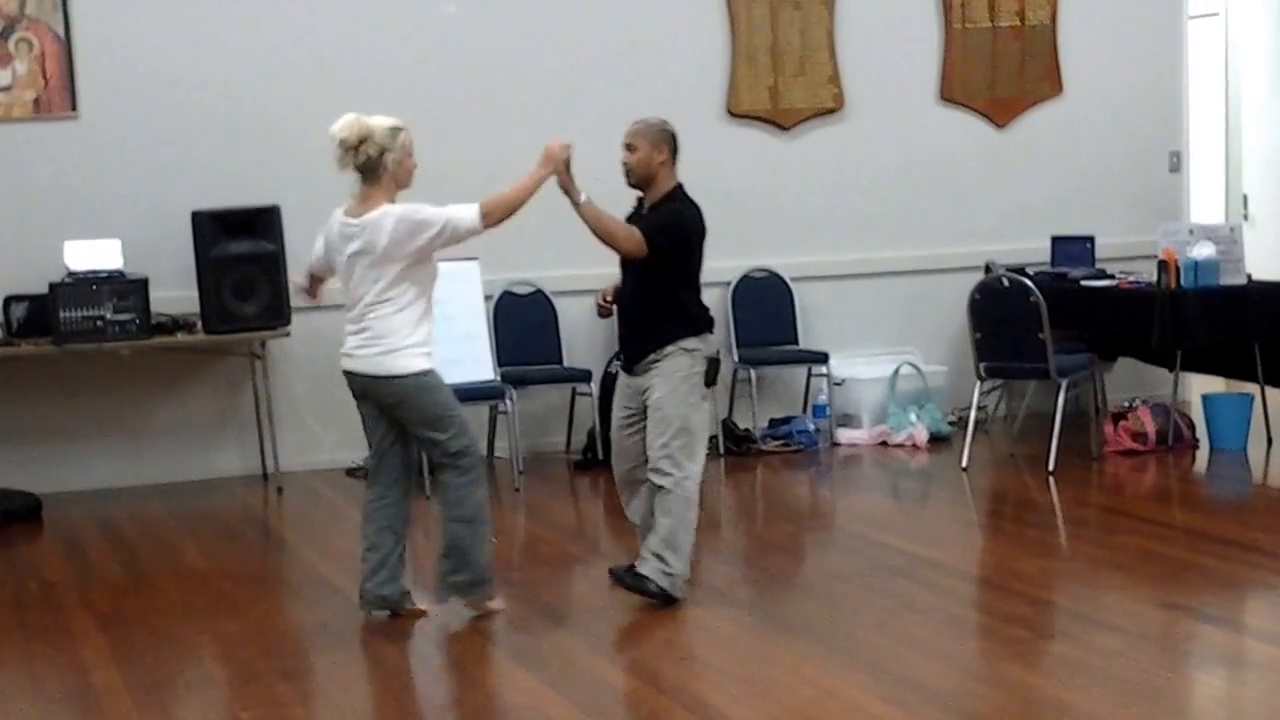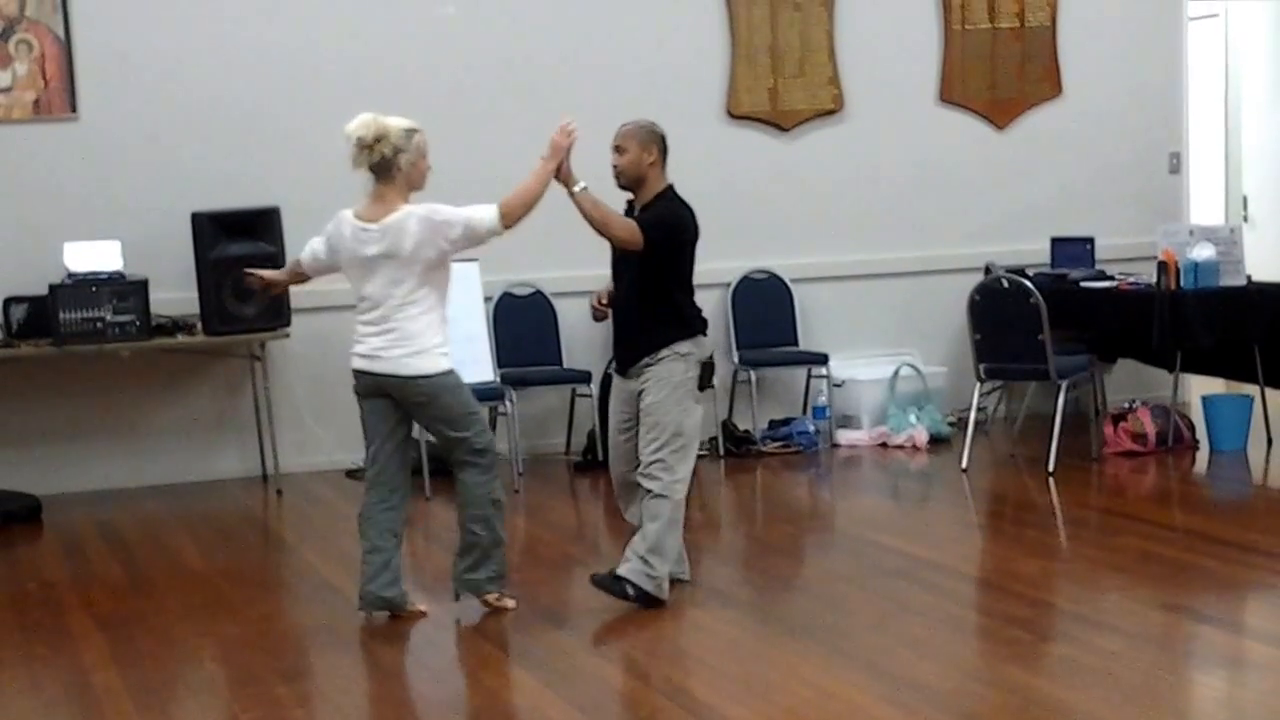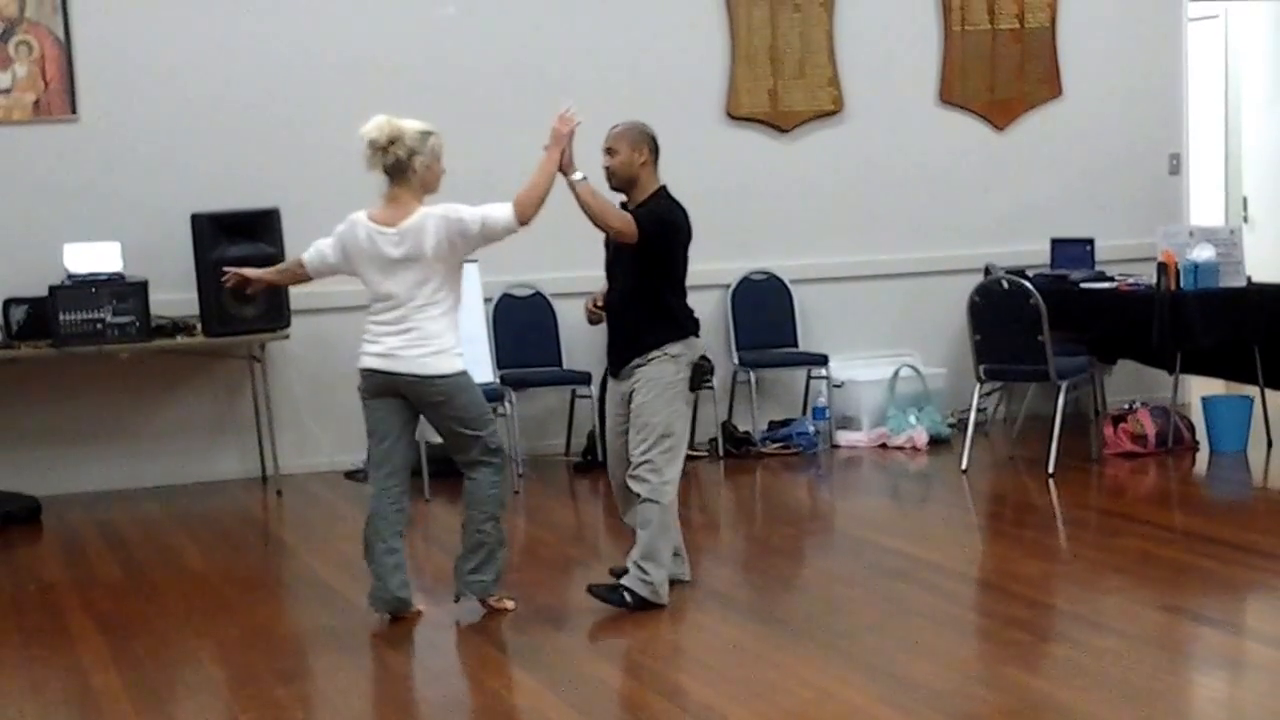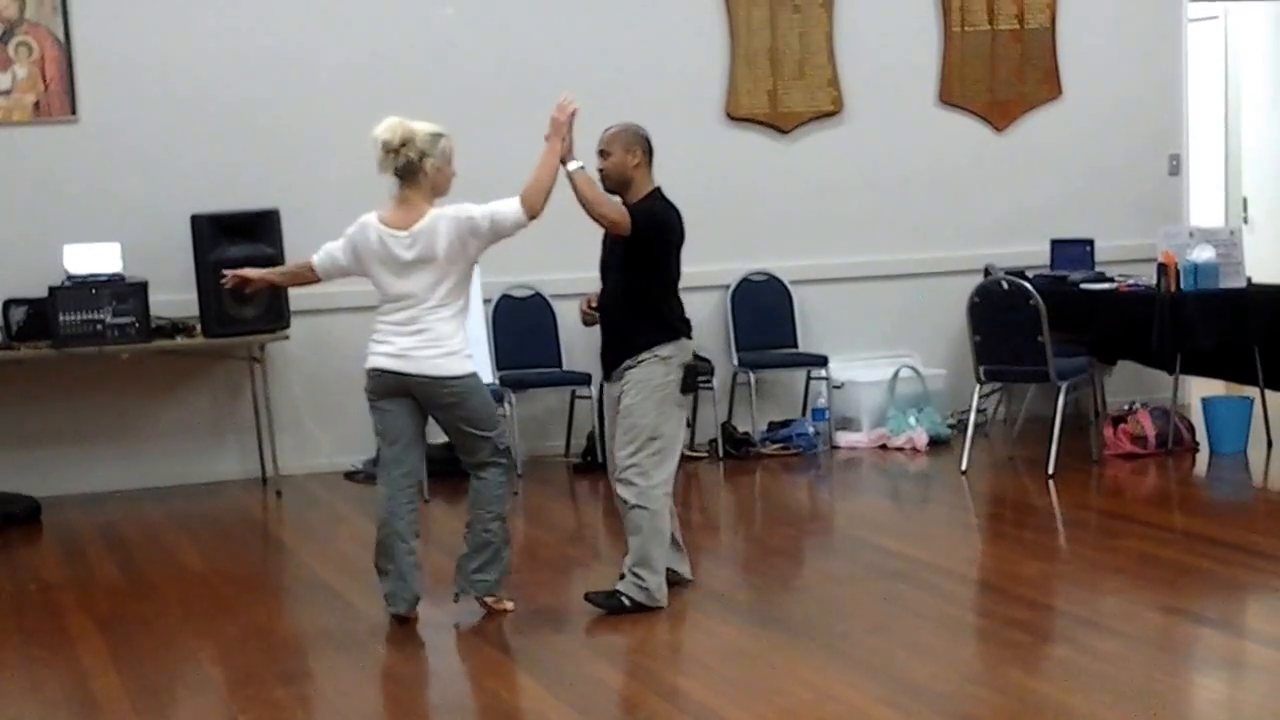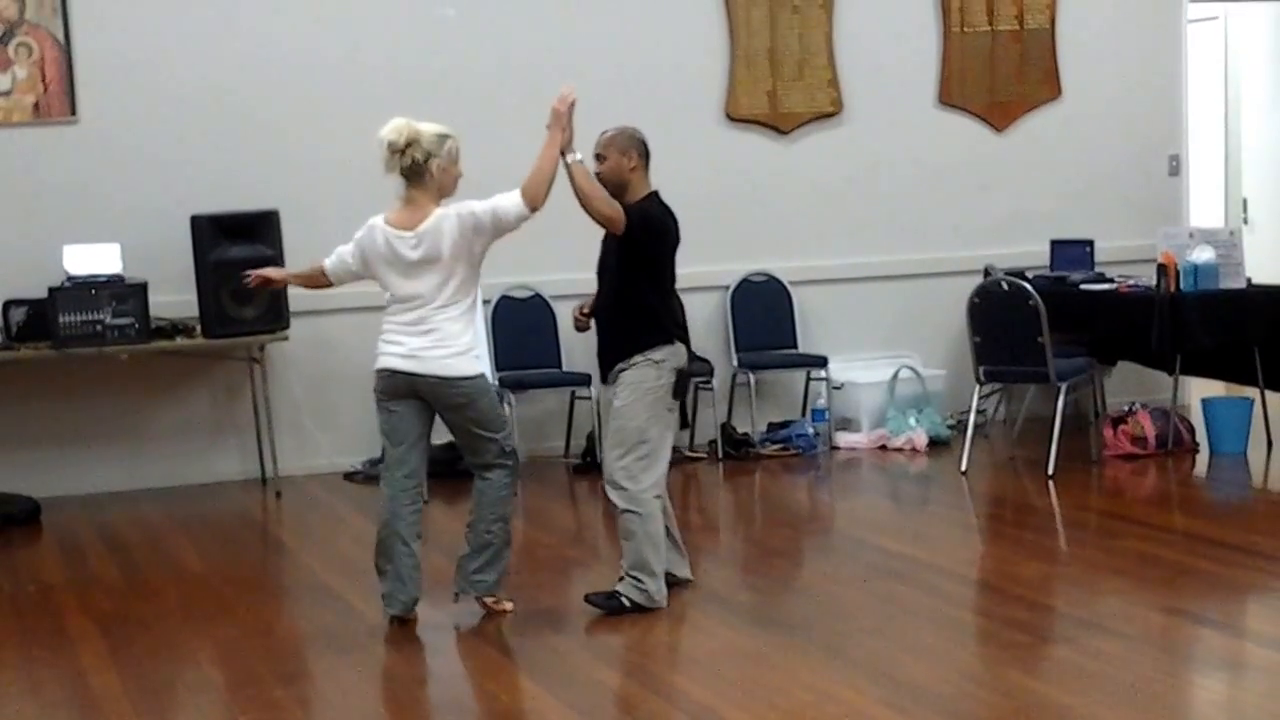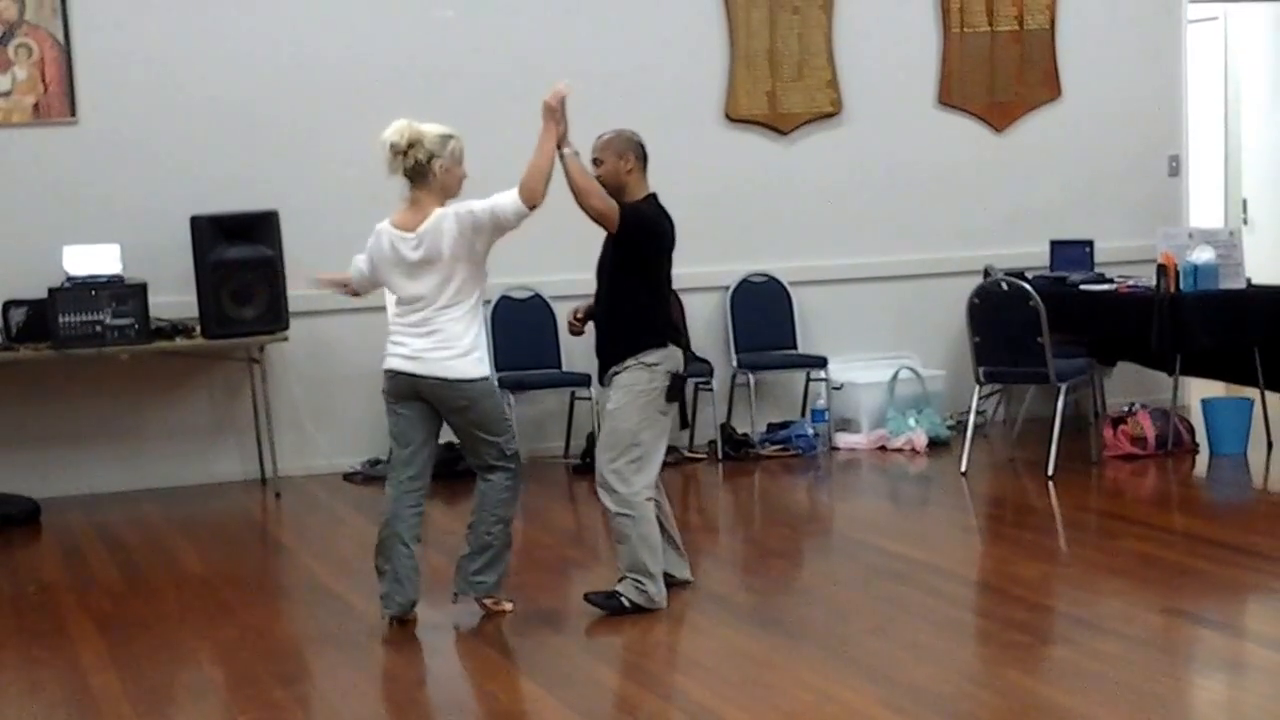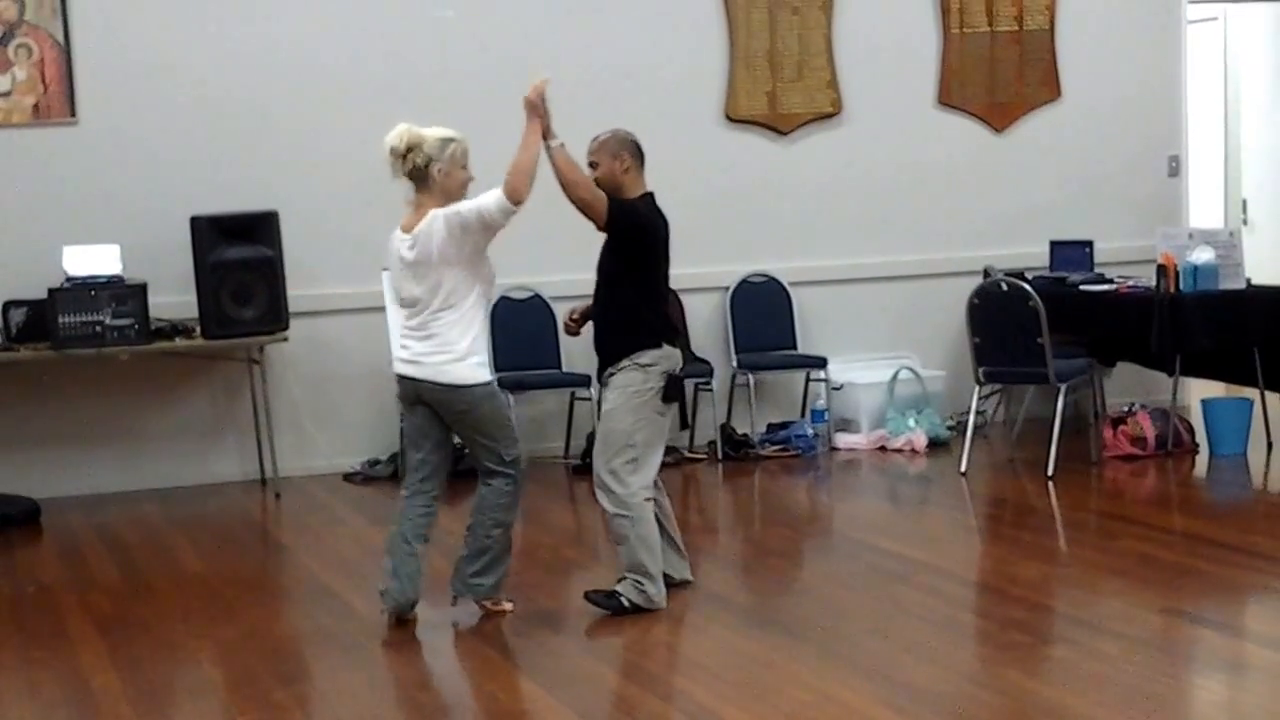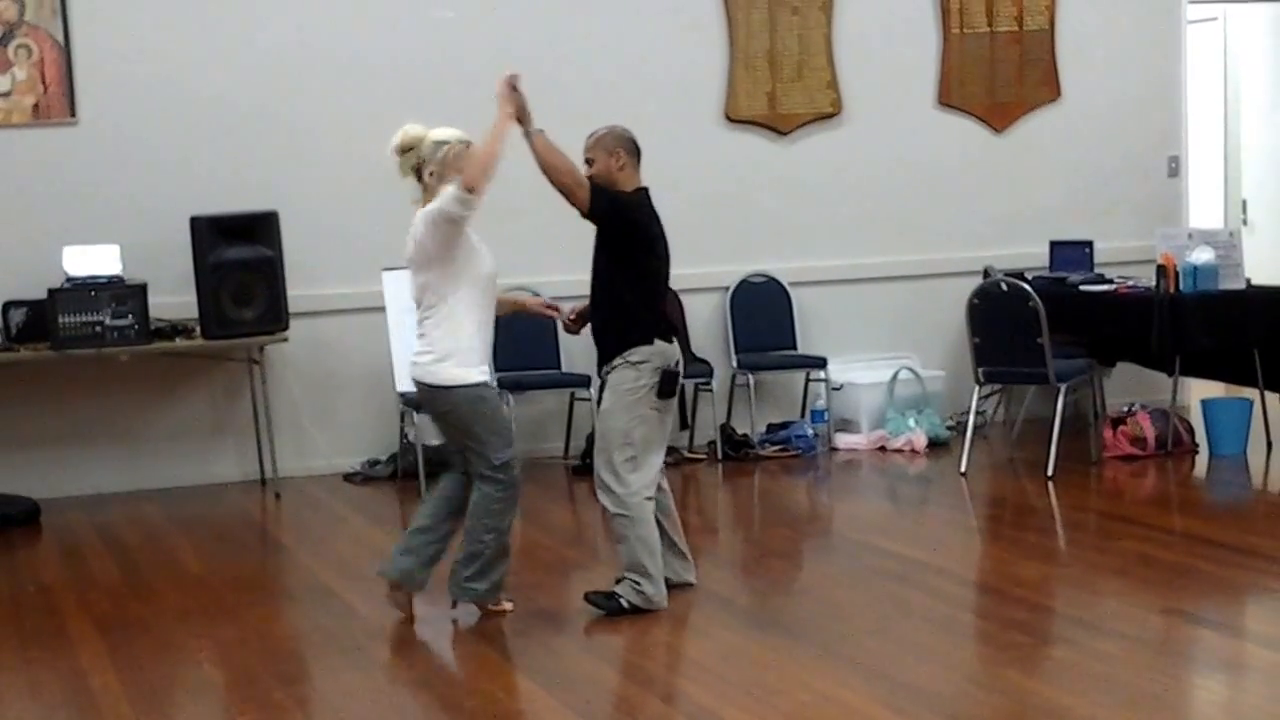
dt=0.1s
person 1, frame 1
left shoulder: (340, 222)
right shoulder: (411, 222)
left elbow: (314, 273)
right elbow: (489, 213)
left wrist: (315, 286)
right wrist: (543, 170)
left hip: (362, 366)
right hip: (405, 368)
left knee: (389, 474)
right knee: (461, 461)
left ankle: (384, 588)
right ankle: (465, 579)
person 1, frame 2
left shoulder: (347, 224)
right shoulder: (426, 223)
left elbow: (302, 267)
right elbow: (506, 215)
left wrist: (275, 277)
right wrist: (549, 163)
left hip: (370, 368)
right hip: (420, 368)
left knee: (385, 474)
right knee: (478, 459)
left ankle: (382, 589)
right ankle: (482, 580)
person 1, frame 3
left shoulder: (357, 229)
right shoulder: (446, 224)
left elbow: (306, 267)
right elbow: (523, 211)
left wrist: (261, 276)
right wrist: (555, 151)
left hip: (379, 371)
right hip: (435, 370)
left knee: (387, 478)
right knee: (485, 461)
left ankle: (392, 593)
right ankle: (479, 580)
person 1, frame 4
left shoulder: (368, 231)
right shoulder: (456, 224)
left elbow: (314, 268)
right elbow: (530, 206)
left wrist: (264, 276)
right wrist: (556, 141)
left hip: (387, 372)
right hip: (445, 372)
left knee: (397, 480)
right knee: (493, 461)
left ankle: (401, 595)
right ankle: (481, 580)
person 1, frame 5
left shoulder: (377, 231)
right shoulder: (458, 223)
left elbow: (327, 271)
right elbow: (531, 199)
left wrist: (282, 277)
right wrist: (557, 133)
left hip: (395, 371)
right hip: (452, 372)
left knee: (402, 480)
right knee: (498, 462)
left ankle: (399, 596)
right ankle: (481, 584)
person 1, frame 6
left shoulder: (385, 233)
right shoulder: (463, 222)
left elbow: (357, 281)
right elbow: (531, 195)
left wrist: (331, 280)
right wrist: (550, 128)
left hip: (403, 373)
right hip: (457, 374)
left knee: (406, 480)
right knee: (500, 465)
left ankle: (398, 597)
right ankle: (480, 582)
person 1, frame 7
left shoulder: (403, 234)
right shoulder: (456, 223)
right elbow: (515, 191)
right wrist: (533, 121)
left hip: (418, 374)
right hip: (459, 375)
left knee: (422, 484)
right knee: (503, 469)
left ankle: (399, 592)
right ankle: (478, 585)
person 1, frame 8
left shoulder: (443, 230)
right shoulder: (437, 222)
right elbow: (471, 183)
left wrist: (518, 302)
right wrist: (505, 114)
left hip: (446, 375)
right hip: (456, 379)
left knee: (469, 474)
right knee: (497, 474)
left ankle: (408, 568)
right ankle: (476, 586)
person 2, frame 1
left shoulder: (681, 214)
right shoulder: (640, 212)
left elbow: (627, 244)
left wrist: (573, 193)
right wrist: (615, 293)
left hip: (676, 355)
right hip: (635, 358)
left knee: (670, 465)
right knee: (630, 466)
left ankle: (663, 573)
right ankle: (661, 558)
person 2, frame 2
left shoulder: (673, 215)
right shoulder: (633, 212)
left elbow: (624, 237)
left wrist: (573, 184)
right wrist: (610, 295)
left hip: (670, 358)
right hip: (630, 360)
left knee: (662, 469)
right knee: (626, 470)
left ankle: (646, 575)
right ankle: (663, 561)
person 2, frame 3
left shoulder: (667, 215)
right shoulder: (628, 217)
left elbow: (618, 228)
left wrist: (572, 172)
right wrist: (603, 300)
left hip: (663, 359)
right hip: (625, 361)
left knee: (651, 472)
right knee: (625, 472)
left ankle: (646, 582)
right ankle: (666, 562)
person 2, frame 4
left shoulder: (660, 216)
right shoulder: (624, 217)
left elbow: (611, 218)
left wrist: (570, 162)
right wrist: (598, 301)
left hip: (655, 360)
right hip: (620, 362)
left knee: (642, 475)
right knee: (629, 474)
left ankle: (644, 586)
right ankle: (669, 562)
person 2, frame 5
left shoulder: (654, 218)
right shoulder: (627, 224)
left elbow: (602, 213)
left wrist: (569, 154)
right wrist: (592, 306)
left hip: (649, 364)
right hip: (626, 363)
left knee: (628, 476)
right knee: (639, 475)
left ankle: (643, 588)
right ankle: (670, 564)
person 2, frame 6
left shoulder: (650, 221)
right shoulder: (626, 227)
left elbow: (596, 208)
left wrist: (564, 146)
right wrist: (590, 310)
left hip: (645, 366)
right hip: (626, 365)
left knee: (620, 478)
right knee: (636, 476)
left ankle: (643, 587)
right ankle: (669, 564)
person 2, frame 7
left shoulder: (641, 219)
right shoulder: (632, 223)
left elbow: (583, 197)
left wrist: (549, 136)
right wrist: (588, 311)
left hip: (643, 366)
right hip: (637, 363)
left knee: (619, 479)
right knee: (638, 476)
left ankle: (643, 589)
right ankle: (670, 566)
person 2, frame 8
left shoulder: (631, 213)
right shoulder: (625, 217)
left elbow: (567, 183)
left wrist: (527, 124)
right wrist: (590, 310)
left hip: (640, 362)
right hip: (641, 359)
left knee: (621, 478)
right knee: (642, 474)
left ankle: (643, 589)
right ankle: (672, 566)
